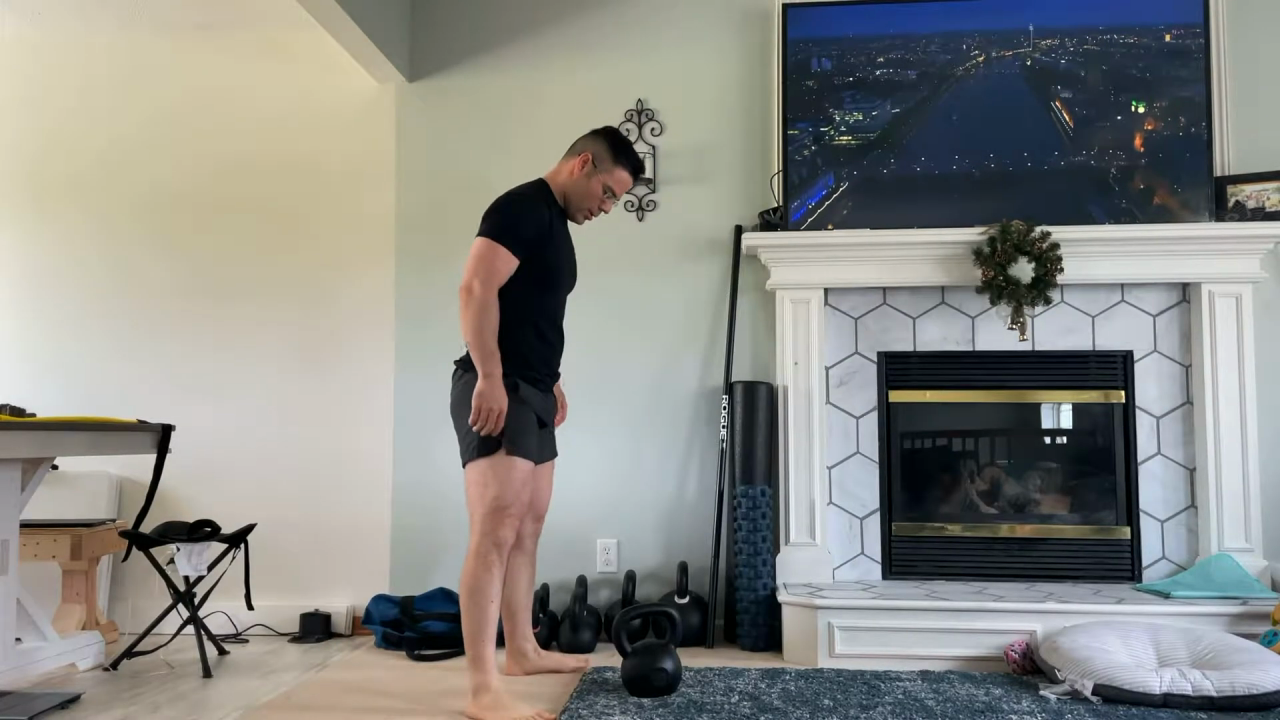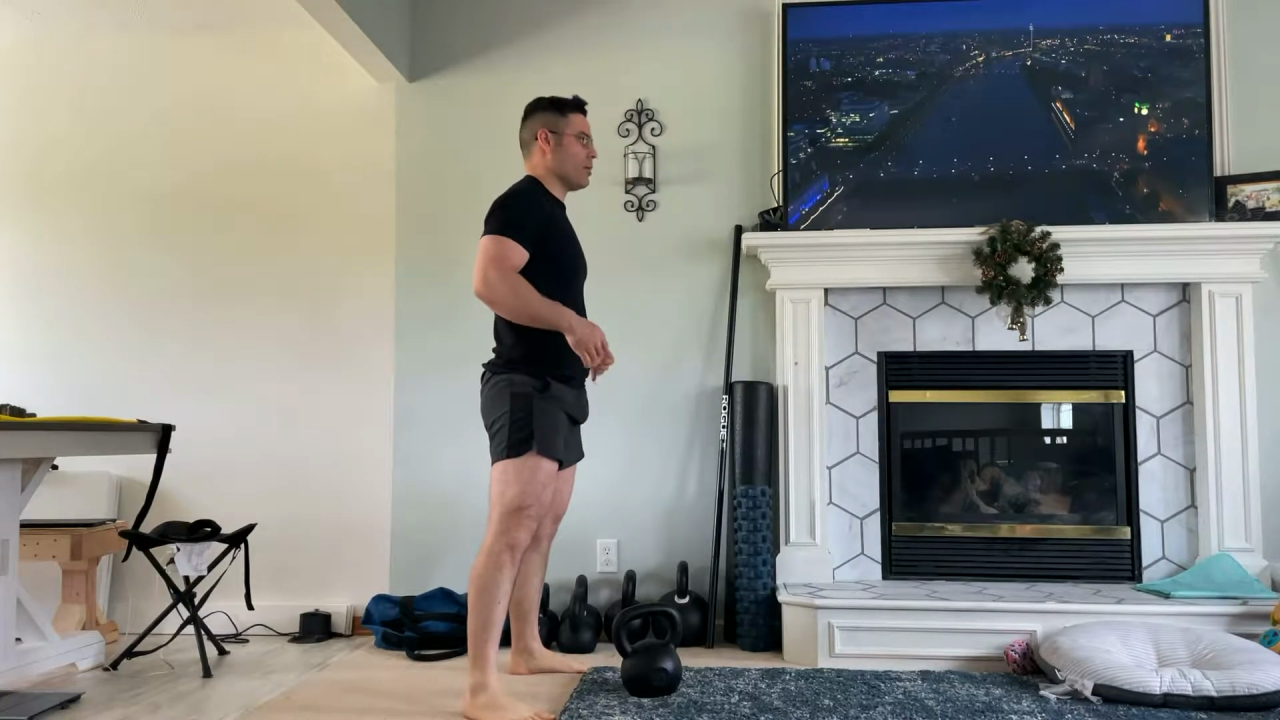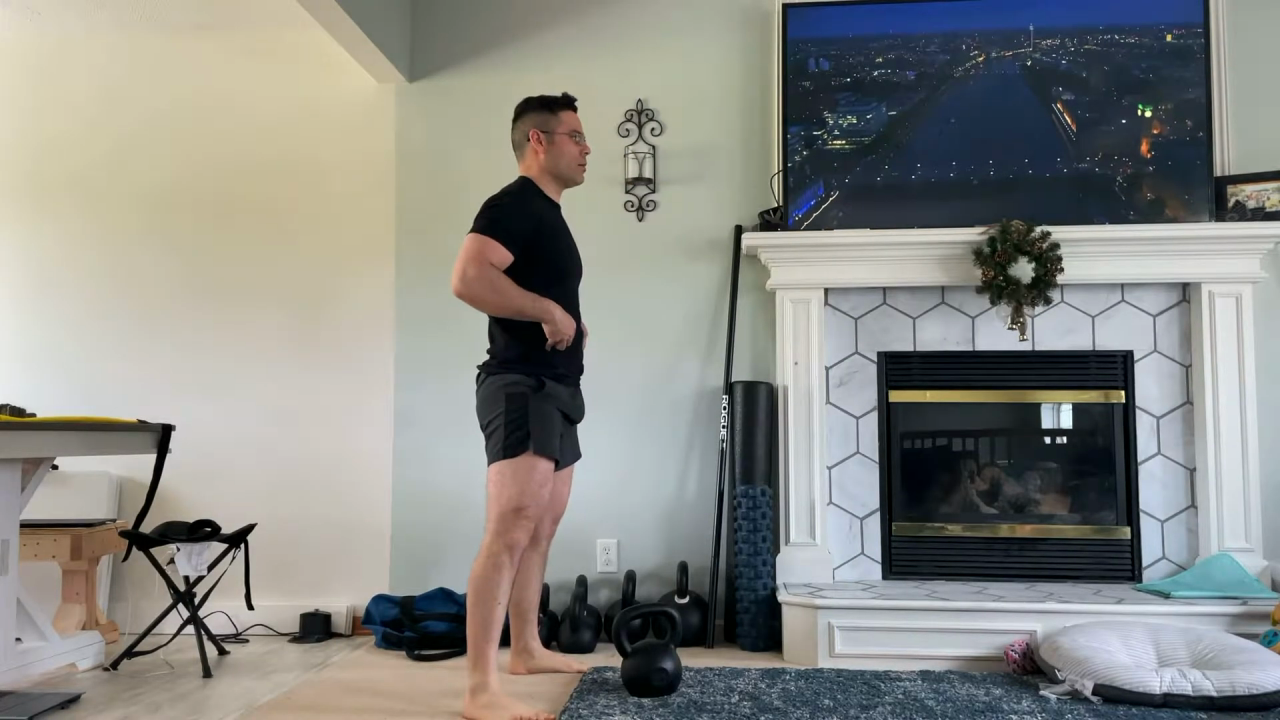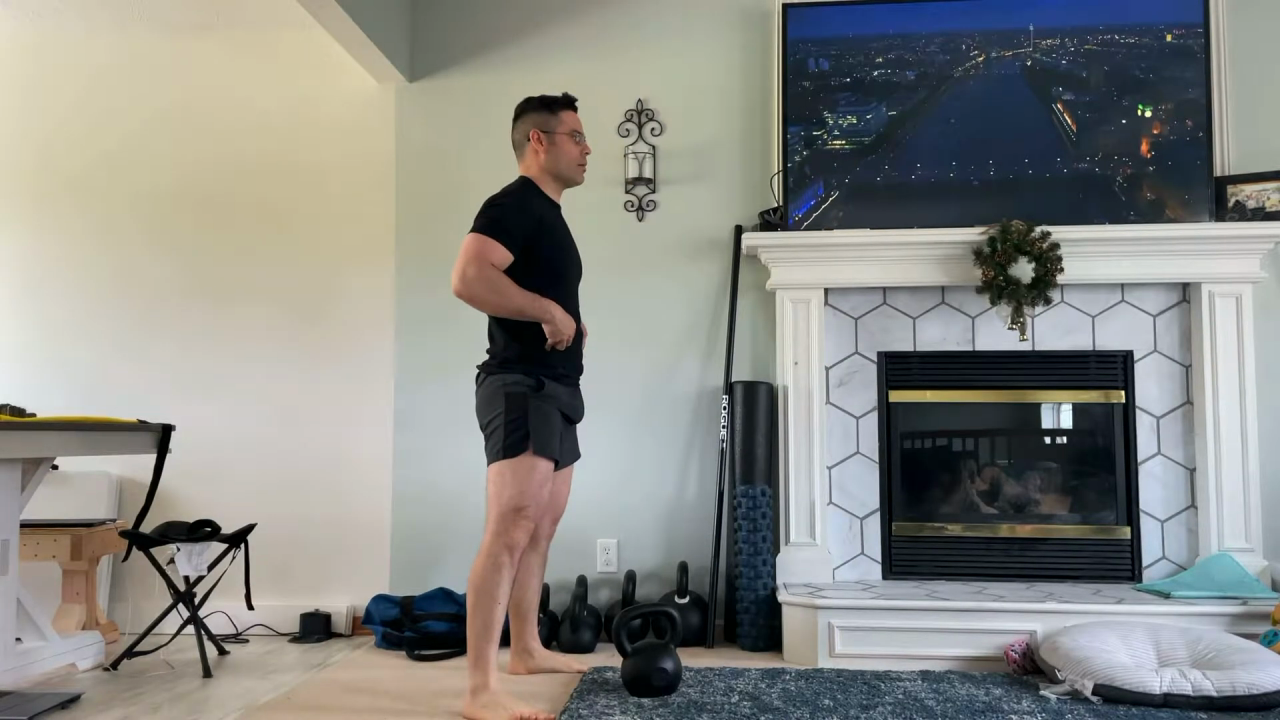
dt=0.7s
person 1, frame 1
left shoulder: (555, 223)
right shoulder: (520, 207)
right elbow: (476, 289)
left wrist: (553, 386)
right wrist: (488, 377)
left hip: (531, 394)
right hip: (497, 393)
left knee: (526, 529)
right knee: (494, 534)
left ankle: (522, 650)
person 1, frame 2
left shoulder: (552, 212)
right shoulder: (522, 202)
right elbow: (491, 281)
left wrist: (584, 339)
right wrist: (574, 323)
left hip: (558, 390)
right hip: (526, 388)
left knee: (542, 529)
right knee: (511, 532)
left ankle: (528, 649)
person 1, frame 3
left shoulder: (548, 213)
right shoulder: (513, 204)
right elbow: (468, 278)
left wrist: (570, 322)
right wrist: (548, 310)
left hip: (556, 390)
right hip: (521, 388)
left knee: (541, 528)
right knee: (510, 532)
left ankle: (527, 649)
person 1, frame 4
left shoulder: (549, 214)
right shoulder: (513, 203)
right elbow: (468, 278)
left wrist: (570, 322)
right wrist: (548, 310)
left hip: (555, 389)
right hip: (521, 388)
left knee: (541, 528)
right knee: (510, 532)
left ankle: (526, 649)
